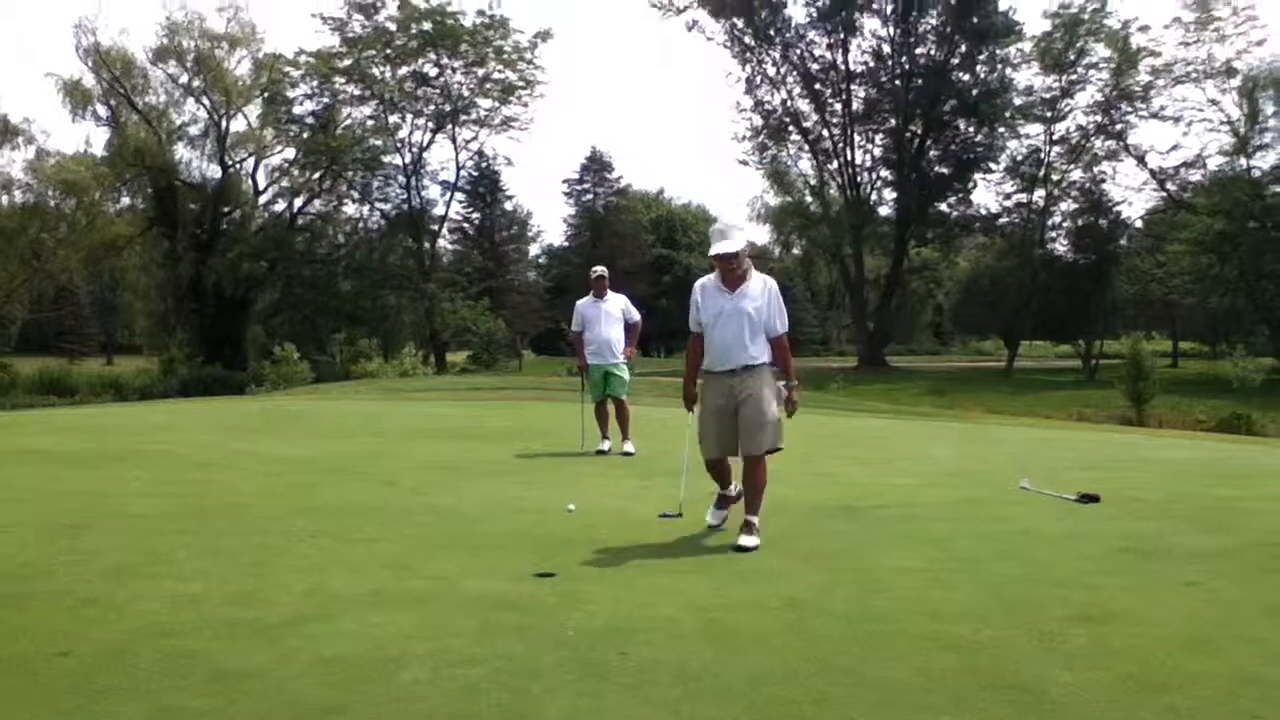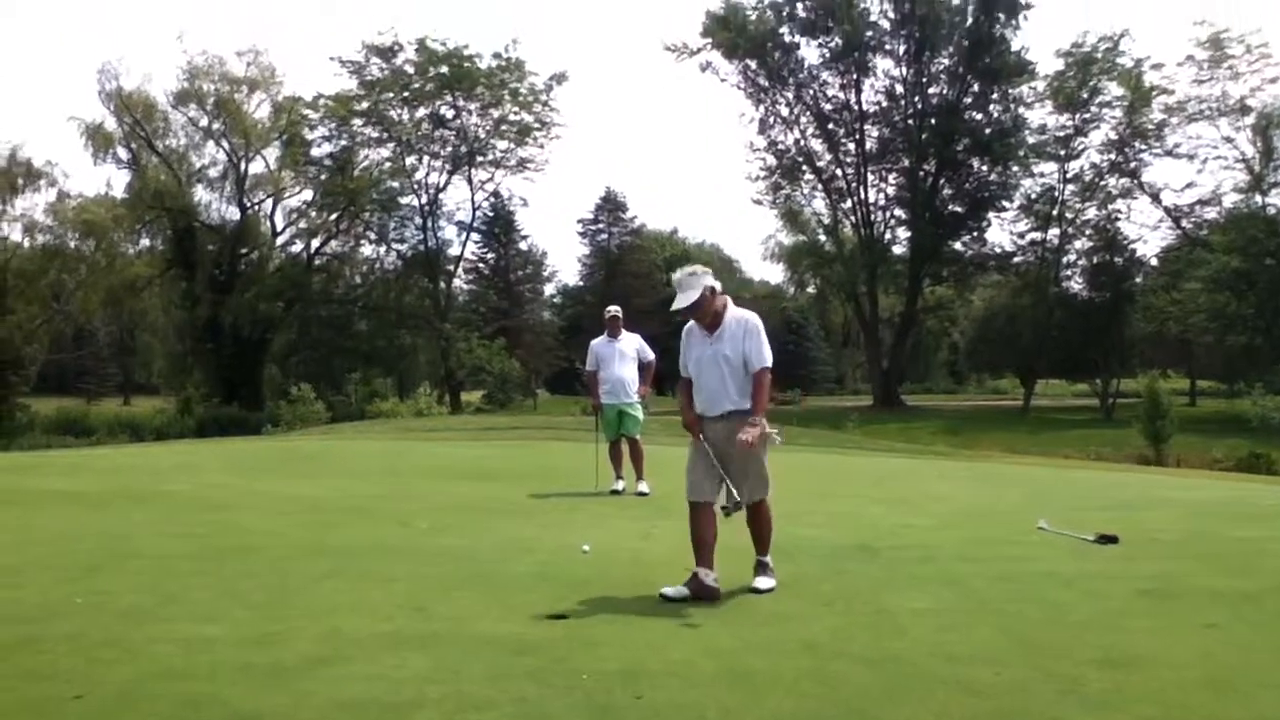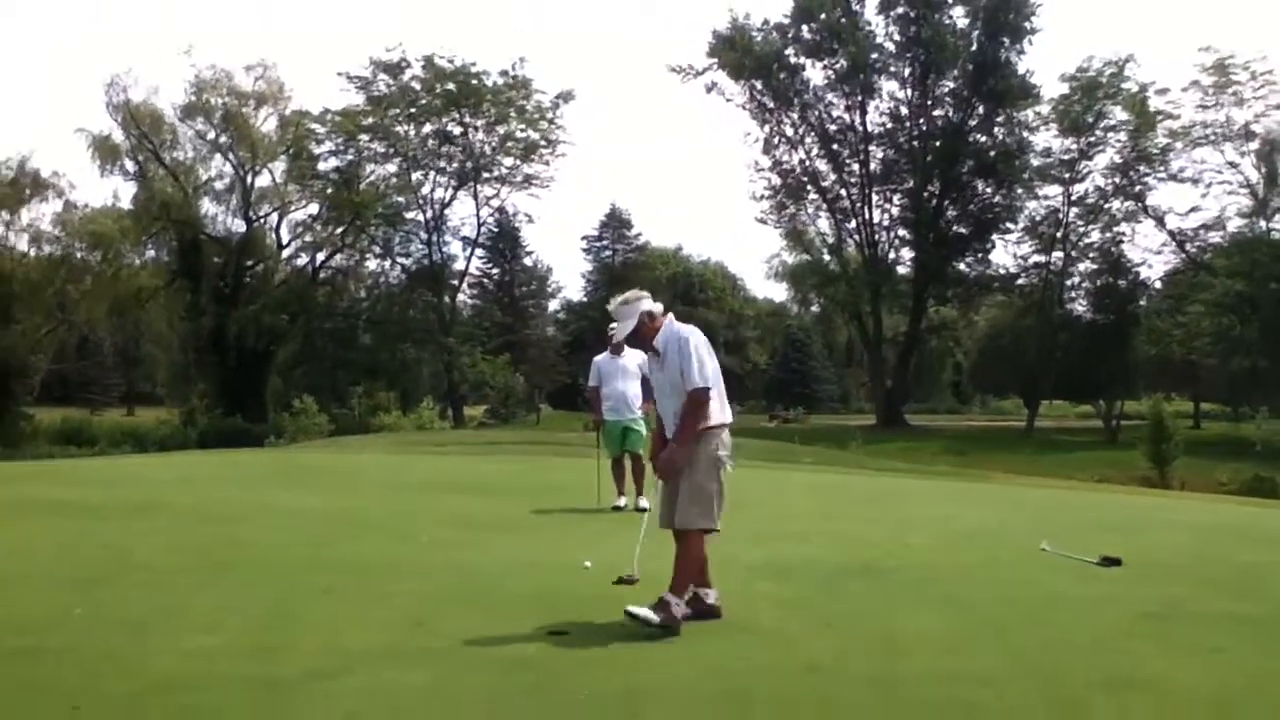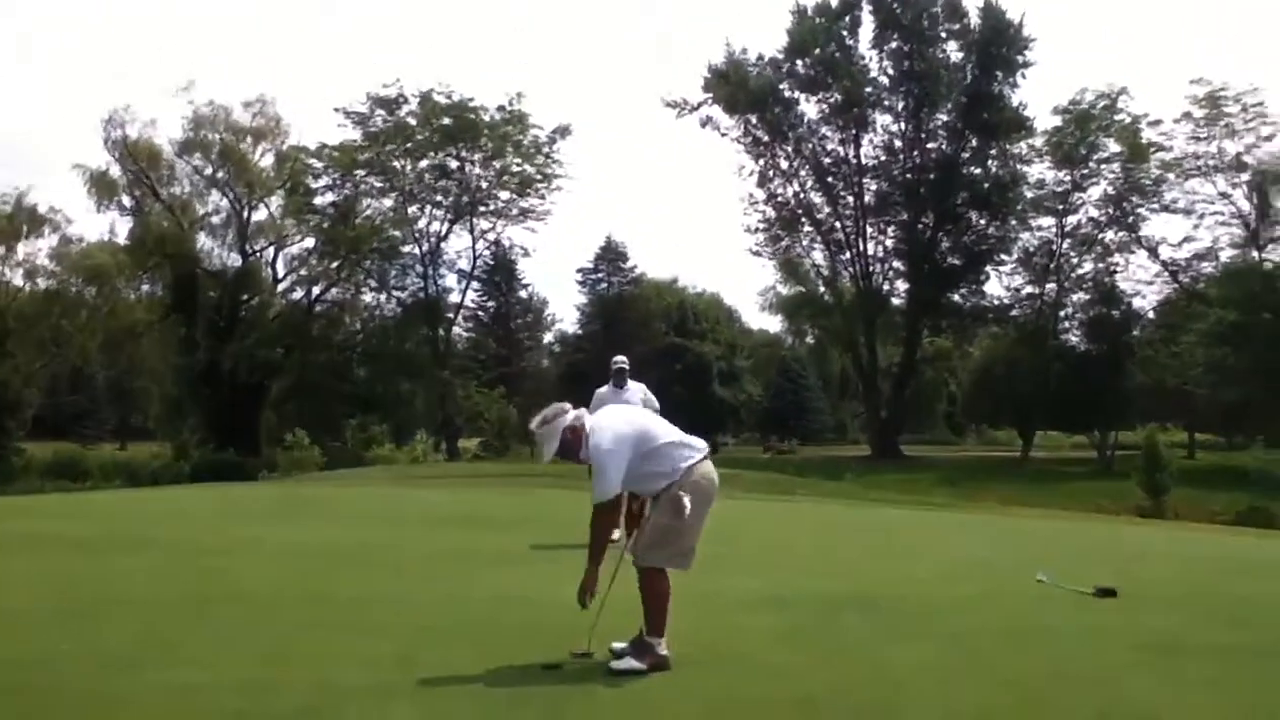
dt=0.5s
person 1, frame 1
left shoulder: (765, 286)
right shoulder: (701, 289)
left elbow: (779, 338)
right elbow: (696, 339)
left wrist: (791, 384)
right wrist: (689, 382)
left hip: (754, 378)
right hip: (713, 381)
left knee: (754, 453)
right knee: (713, 453)
left ankle: (751, 522)
right ankle: (728, 491)
person 1, frame 2
left shoulder: (747, 322)
right shoulder: (689, 332)
left elbow: (761, 375)
left wrist: (755, 422)
right wrist: (687, 412)
left hip: (740, 423)
right hip: (704, 426)
left knee: (754, 499)
right knee: (699, 500)
left ankle: (764, 563)
right ankle: (704, 578)
person 1, frame 3
left shoulder: (684, 338)
right shoulder: (656, 351)
left elbow: (698, 397)
left wrist: (675, 447)
right wrist: (660, 446)
left hip: (705, 439)
right hip: (682, 441)
left knee: (692, 523)
right knee: (682, 523)
left ankle: (672, 605)
right ankle: (704, 598)
person 1, frame 4
left shoulder: (602, 443)
right shoulder: (604, 420)
left elbow: (605, 511)
left wrist: (592, 569)
left hip: (690, 479)
right hip: (679, 478)
left knee: (652, 559)
right knee: (644, 555)
left ankle: (655, 648)
right ankle: (650, 636)
